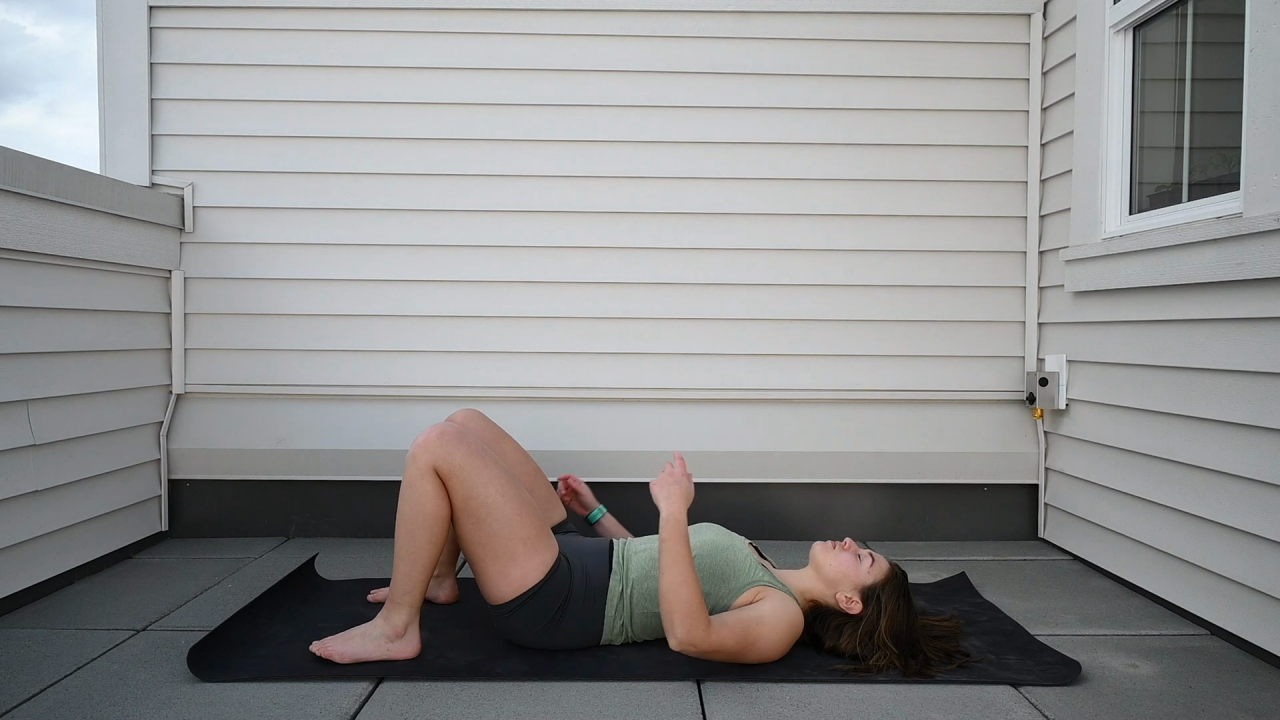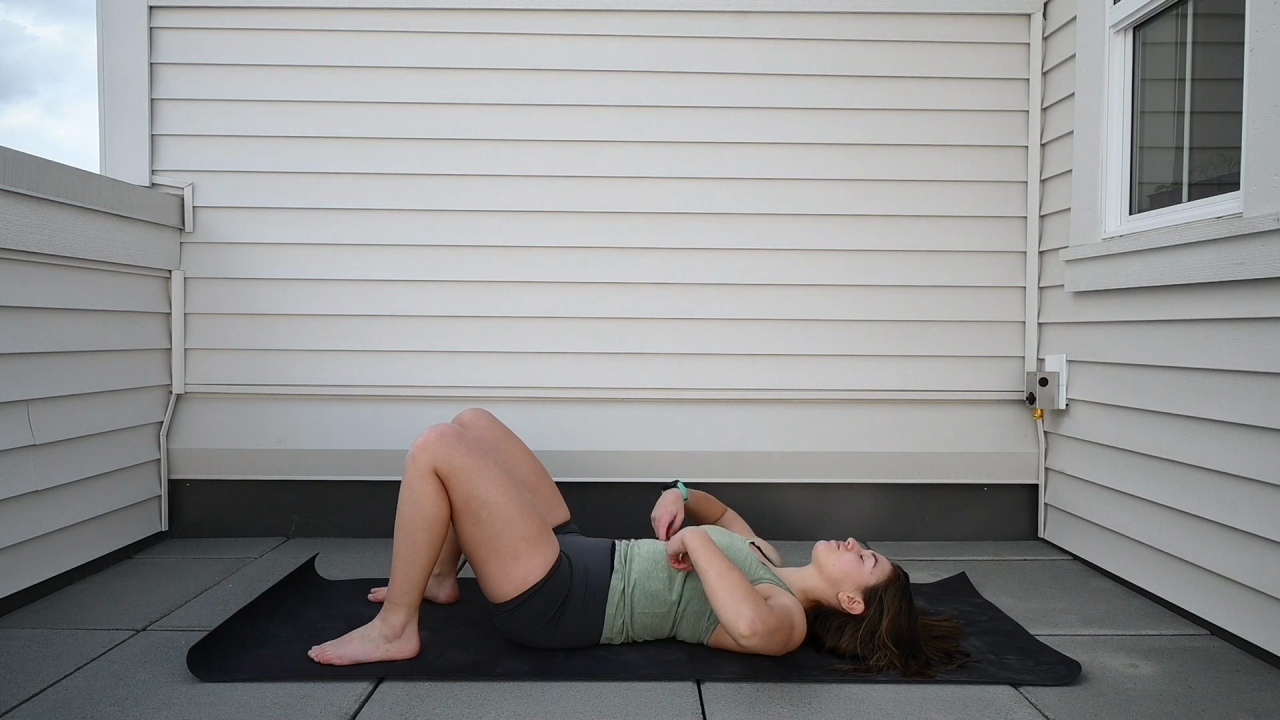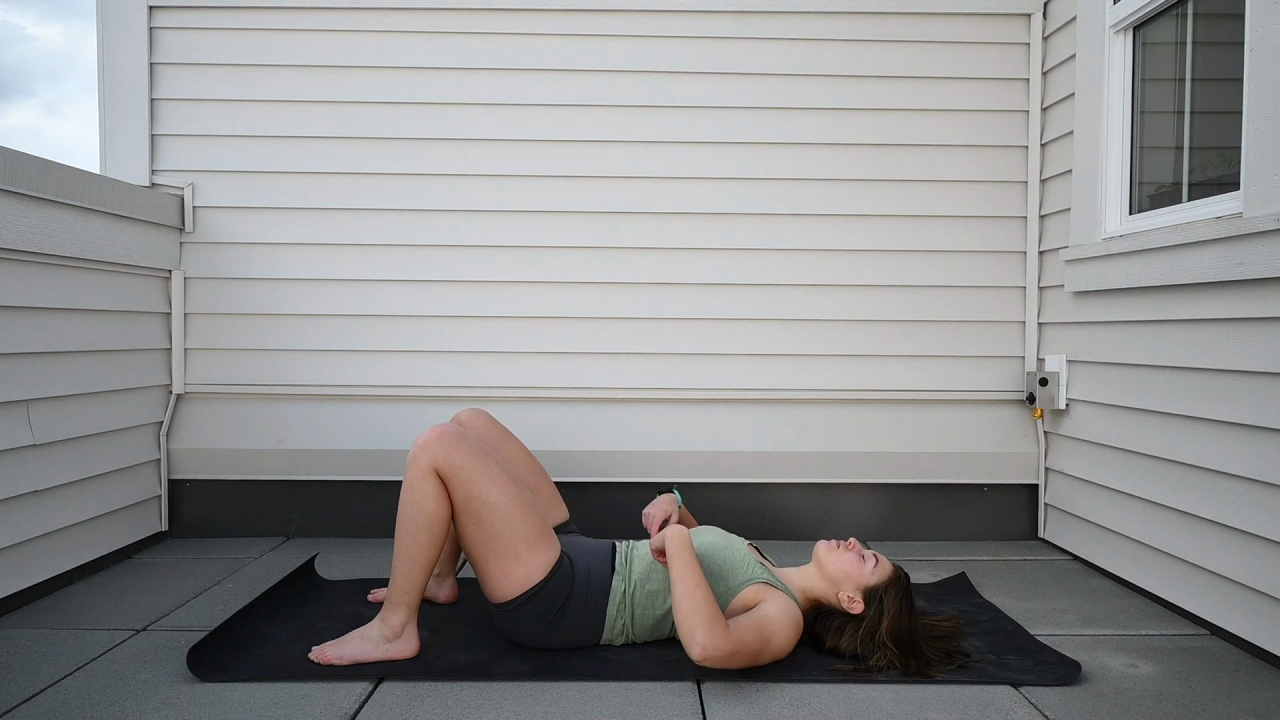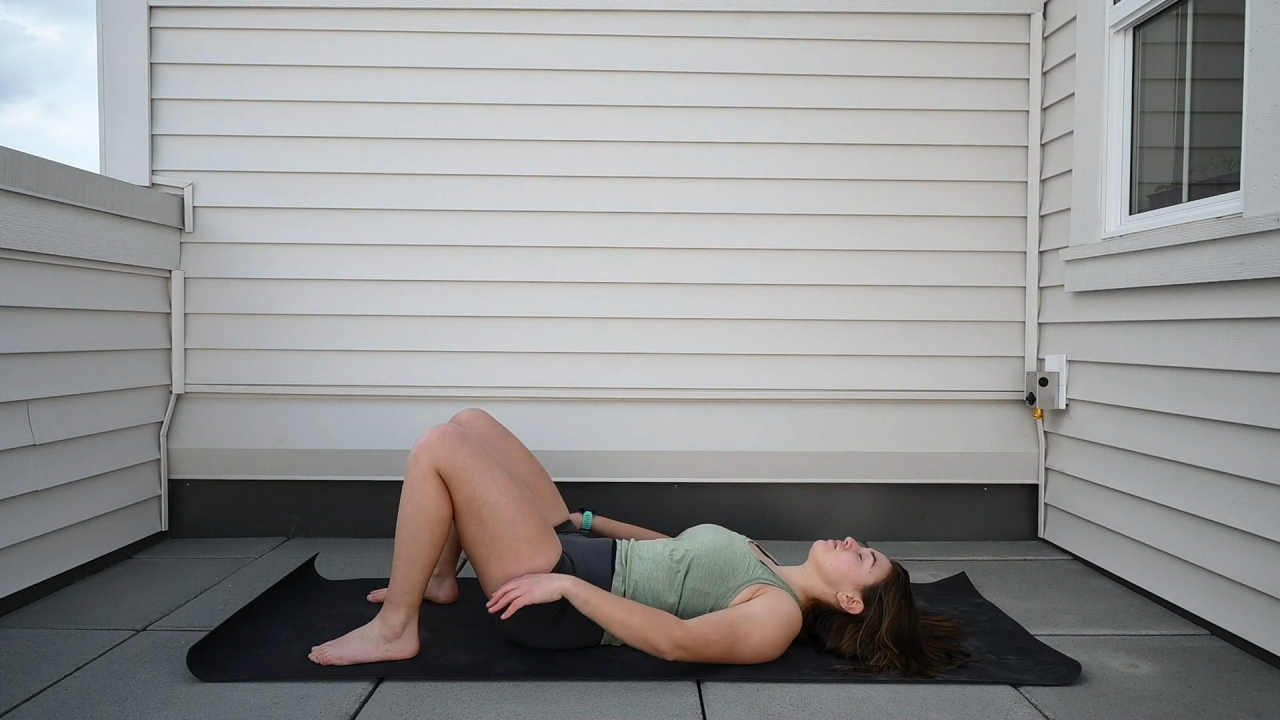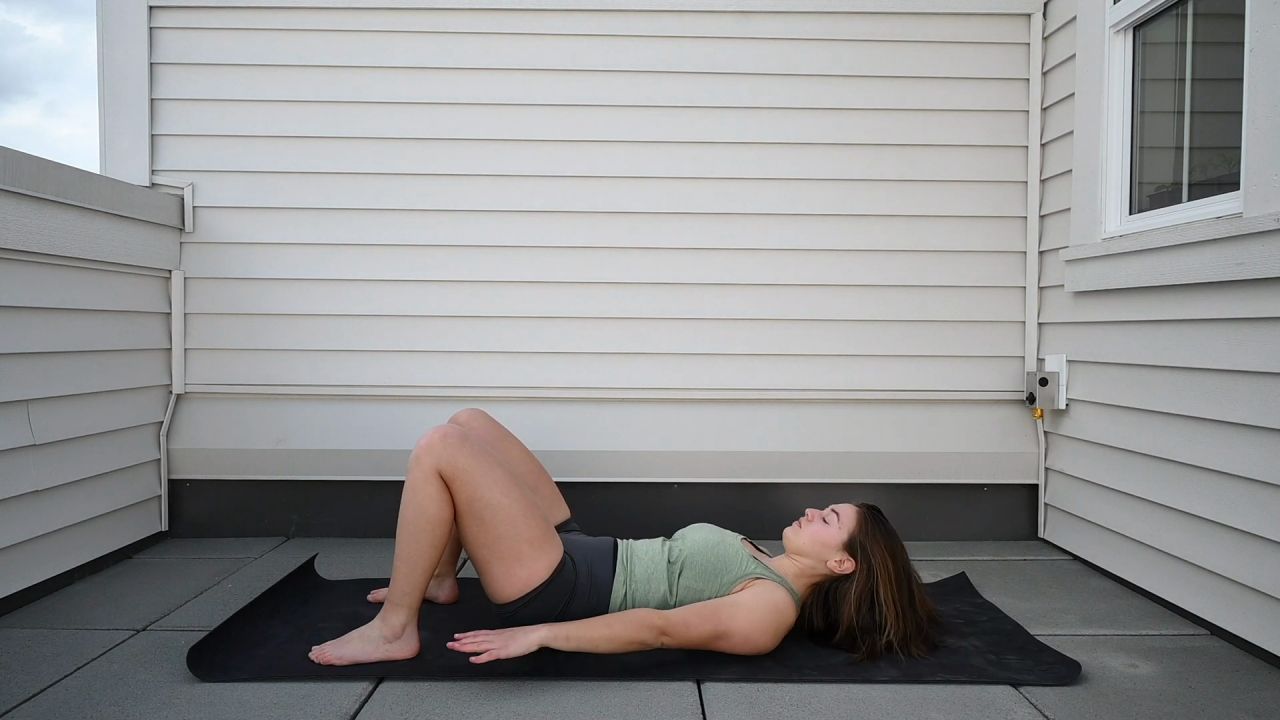
dt=0.4s
person 1, frame 1
left shoulder: (782, 619)
right shoulder: (768, 577)
left elbow: (686, 633)
left wrist: (673, 514)
right wrist: (600, 513)
left hip: (552, 602)
right hip: (573, 557)
left knee: (436, 448)
right knee: (465, 421)
left ankle: (396, 628)
right ankle: (438, 578)
person 1, frame 2
left shoulder: (787, 619)
right shoulder: (771, 572)
left elbow: (751, 624)
right elbow: (723, 515)
left wrist: (699, 542)
right wrist: (683, 497)
left hip: (554, 601)
right hip: (576, 555)
left knee: (435, 448)
right knee: (472, 421)
left ankle: (393, 630)
right ankle: (439, 578)
person 1, frame 3
left shoulder: (783, 619)
right shoulder: (769, 574)
left elbow: (707, 645)
left wrist: (679, 541)
right wrist: (674, 505)
left hip: (554, 601)
right hip: (578, 555)
left knee: (436, 448)
right knee: (469, 422)
left ankle: (393, 630)
right ankle: (438, 578)
person 1, frame 4
left shoulder: (780, 616)
right shoulder: (766, 571)
left elbow: (677, 639)
left wrist: (569, 586)
right wrist: (595, 524)
left hip: (561, 605)
right hip: (577, 558)
left knee: (437, 448)
right knee: (468, 421)
left ankle: (393, 630)
right ankle: (437, 578)
person 1, frame 5
left shoulder: (773, 608)
right shoulder: (764, 565)
left elbow: (662, 629)
left wrist: (538, 634)
left hip: (561, 592)
right hip: (584, 551)
left knee: (438, 450)
right knee: (468, 421)
left ankle: (394, 630)
right ankle: (438, 577)
